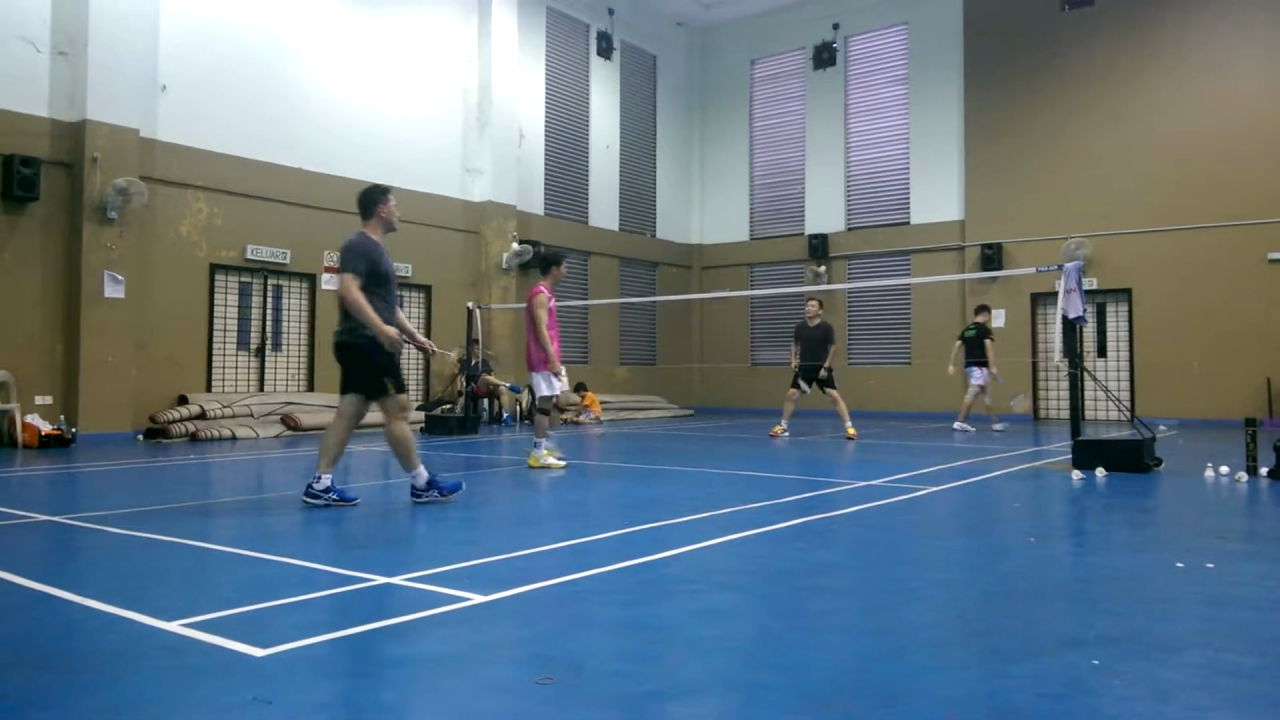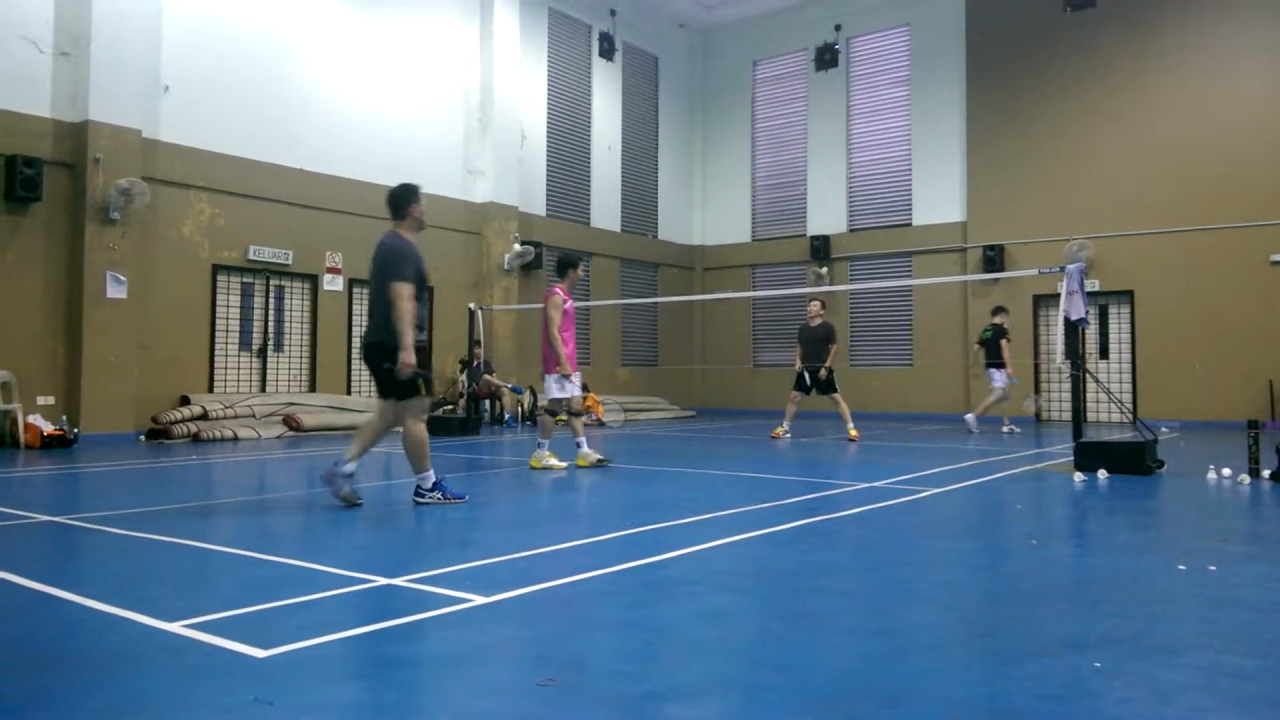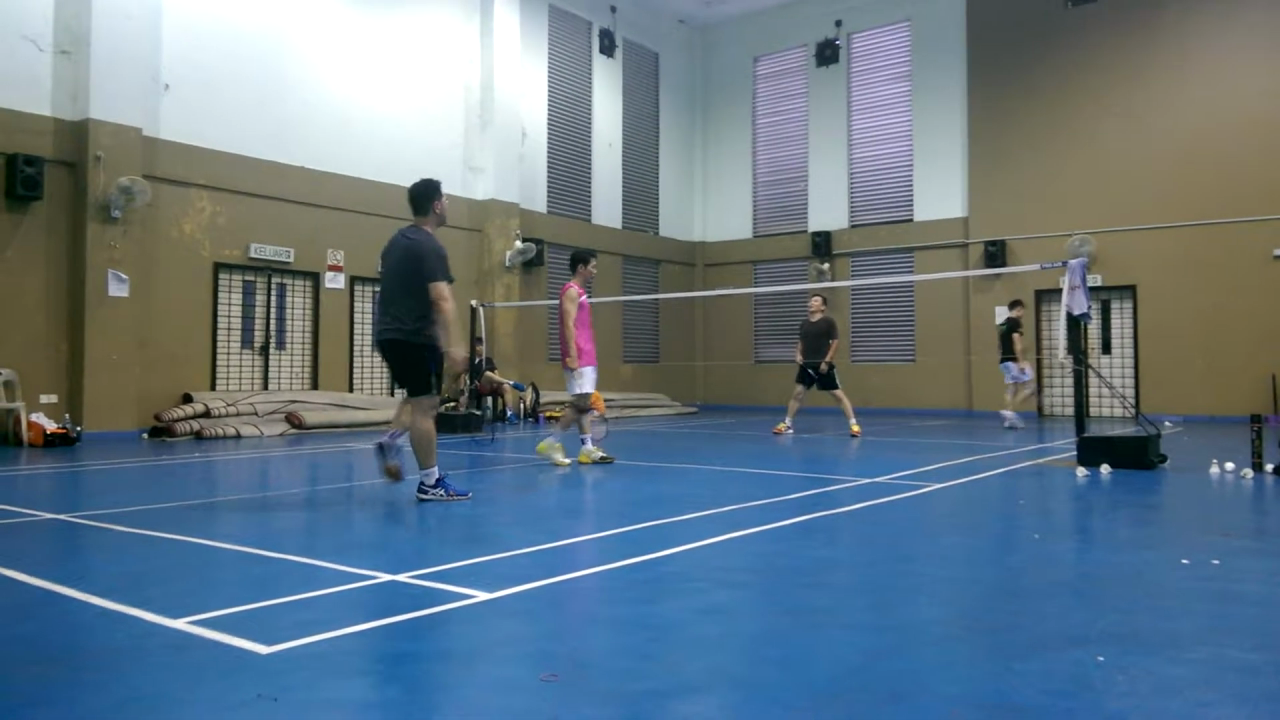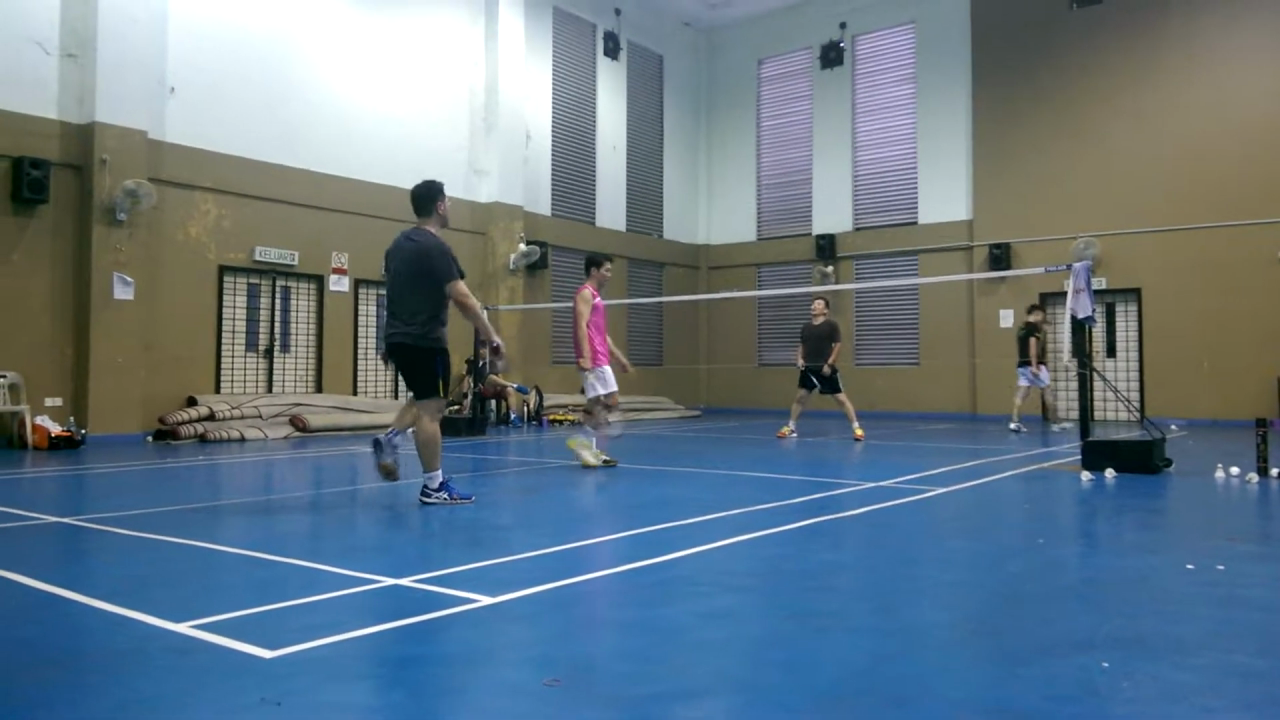
dt=0.2s
person 1, frame 1
left shoulder: (377, 250)
right shoulder: (359, 246)
left elbow: (388, 304)
right elbow: (347, 291)
left wrist: (415, 335)
right wrist: (380, 328)
left hip: (365, 345)
right hip: (365, 343)
left knee: (348, 414)
right knee: (397, 411)
left ankle: (320, 485)
right ankle: (422, 483)
person 1, frame 2
left shoulder: (391, 245)
right shoulder: (403, 249)
right elbow: (403, 299)
right wrist: (406, 347)
left hip: (381, 344)
right hip: (394, 346)
left knee: (390, 413)
right knee: (415, 413)
left ankle: (344, 466)
right ankle: (427, 486)
person 1, frame 3
left shoulder: (396, 241)
right shoulder: (430, 247)
right elbow: (442, 299)
right wrist: (452, 345)
left hip: (389, 334)
right hip: (414, 338)
left knee: (419, 400)
right knee: (425, 407)
left ankle: (391, 441)
right ankle: (430, 483)
person 1, frame 4
left shoulder: (398, 244)
right shoulder: (436, 248)
right elbow: (462, 298)
right wrist: (491, 335)
left hip: (398, 338)
right hip: (424, 341)
left knee: (424, 399)
right knee: (431, 410)
left ankle: (389, 439)
right ankle: (434, 486)
person 2, frame 1
left shoulder: (546, 293)
right shoulder: (540, 294)
right elbow: (541, 330)
right wrist: (553, 359)
left hip: (550, 359)
right hip: (543, 360)
left knee: (556, 403)
right knee: (546, 404)
left ankle: (546, 446)
right ankle: (538, 453)
person 2, frame 2
left shoulder: (564, 296)
right shoulder: (555, 296)
right elbow: (553, 332)
right wrist: (562, 362)
left hip: (569, 363)
right hip: (559, 363)
left knee: (576, 406)
right knee: (554, 406)
left ankle: (584, 452)
right ankle: (540, 454)
person 2, frame 3
left shoulder: (580, 292)
right shoulder: (571, 290)
right elbow: (568, 325)
right wrist: (572, 356)
left hip: (587, 358)
right hip: (578, 358)
left knee: (585, 403)
right knee: (581, 402)
left ankle: (587, 449)
right ankle: (551, 443)
person 2, frame 4
left shoulder: (595, 296)
right shoulder: (585, 293)
right elbow: (582, 327)
left wrist: (619, 356)
right wrist: (586, 356)
left hip: (600, 359)
right hip: (593, 359)
left knee: (595, 404)
right knee: (611, 400)
left ankle: (591, 450)
right ankle: (583, 440)
